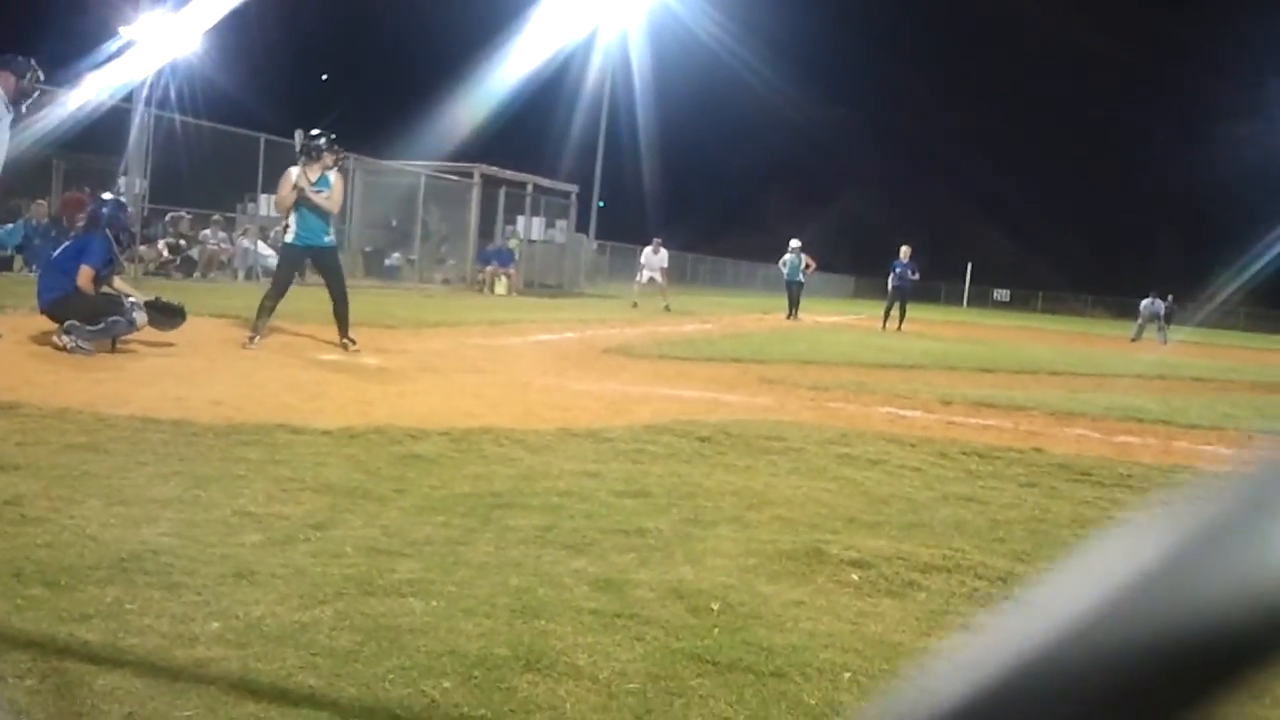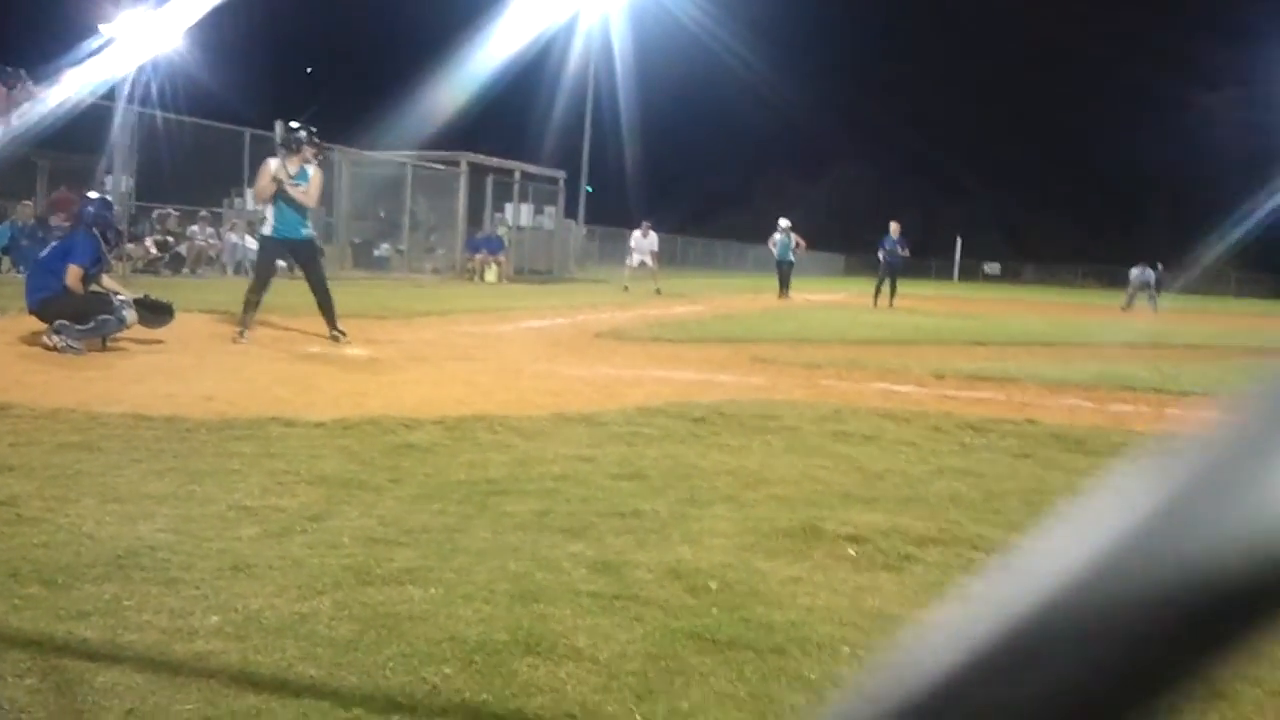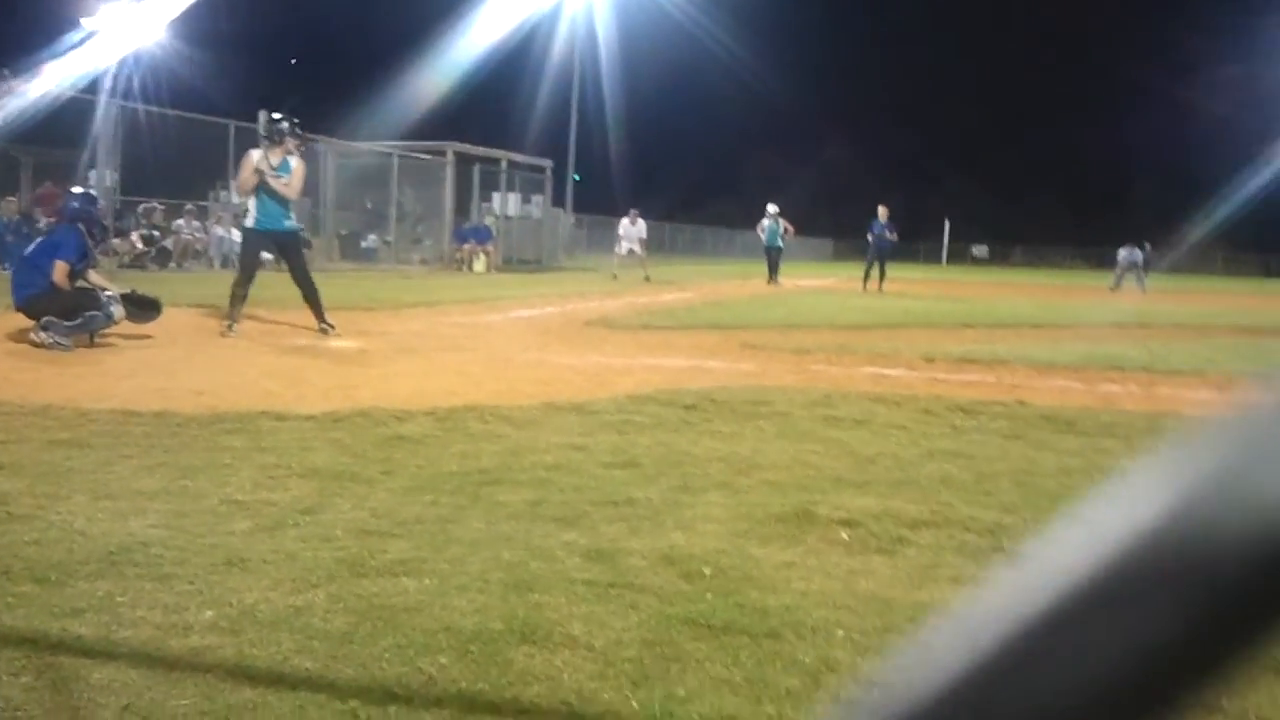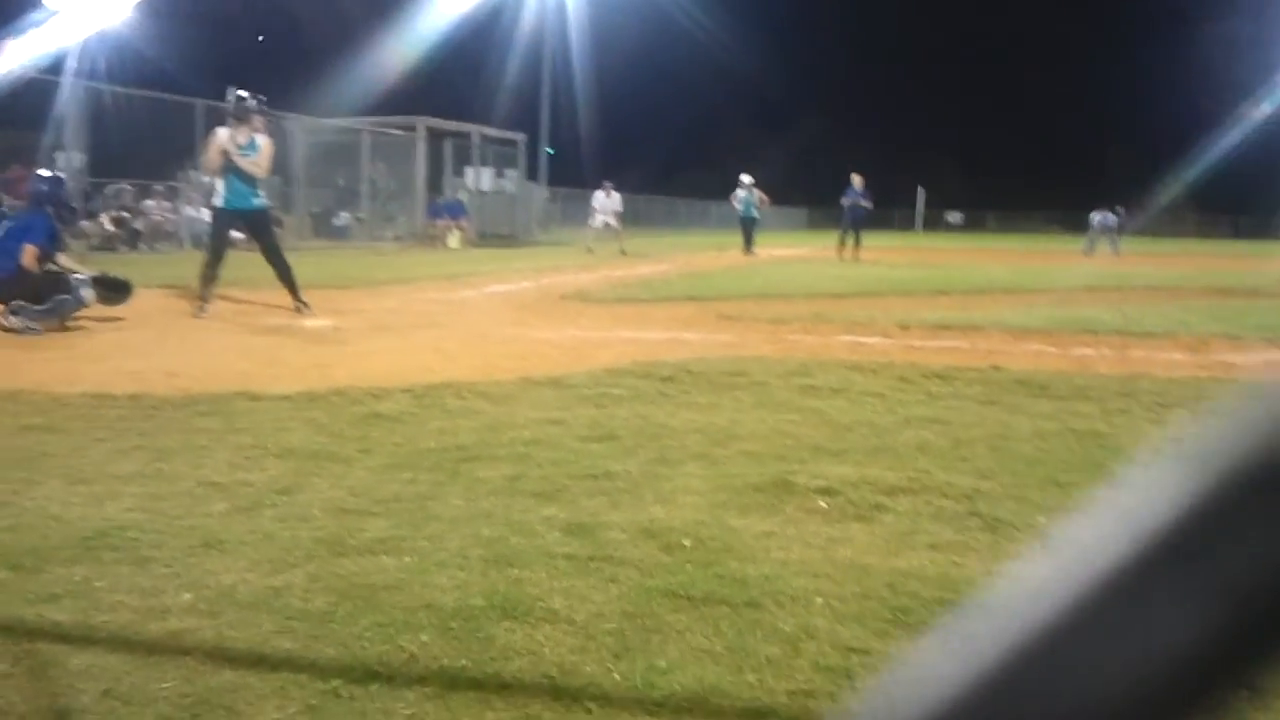
dt=0.1s
person 1, frame 1
left shoulder: (335, 178)
right shoulder: (293, 173)
left elbow: (334, 207)
right elbow: (281, 206)
left wrist: (307, 192)
right wrist: (298, 186)
left hip: (324, 244)
right hip: (295, 242)
left knee: (339, 291)
right knee: (278, 287)
left ankle: (344, 336)
right ankle: (255, 332)
person 1, frame 2
left shoulder: (313, 171)
right shoulder: (271, 165)
left elbow: (311, 202)
right elbow: (260, 197)
left wrist: (286, 184)
right wrist: (276, 180)
left hip: (302, 236)
right hip: (274, 234)
left knee: (319, 283)
right knee: (260, 280)
left ankle: (333, 328)
right ankle: (244, 326)
person 1, frame 3
left shoulder: (296, 163)
right shoulder: (253, 157)
left elbow: (293, 194)
right elbow: (242, 189)
left wrist: (266, 176)
right wrist: (257, 171)
left hip: (286, 228)
right hip: (256, 227)
left knee: (302, 275)
right knee: (245, 273)
left ankle: (322, 320)
right ankle: (232, 320)
person 1, frame 4
left shoulder: (264, 141)
right shoulder: (221, 135)
left elbow: (261, 172)
right elbow: (209, 168)
left wrist: (234, 156)
right wrist: (224, 151)
left hip: (255, 206)
right hip: (225, 206)
left knee: (274, 253)
right knee: (215, 253)
left ankle: (297, 299)
right ankle: (203, 300)
